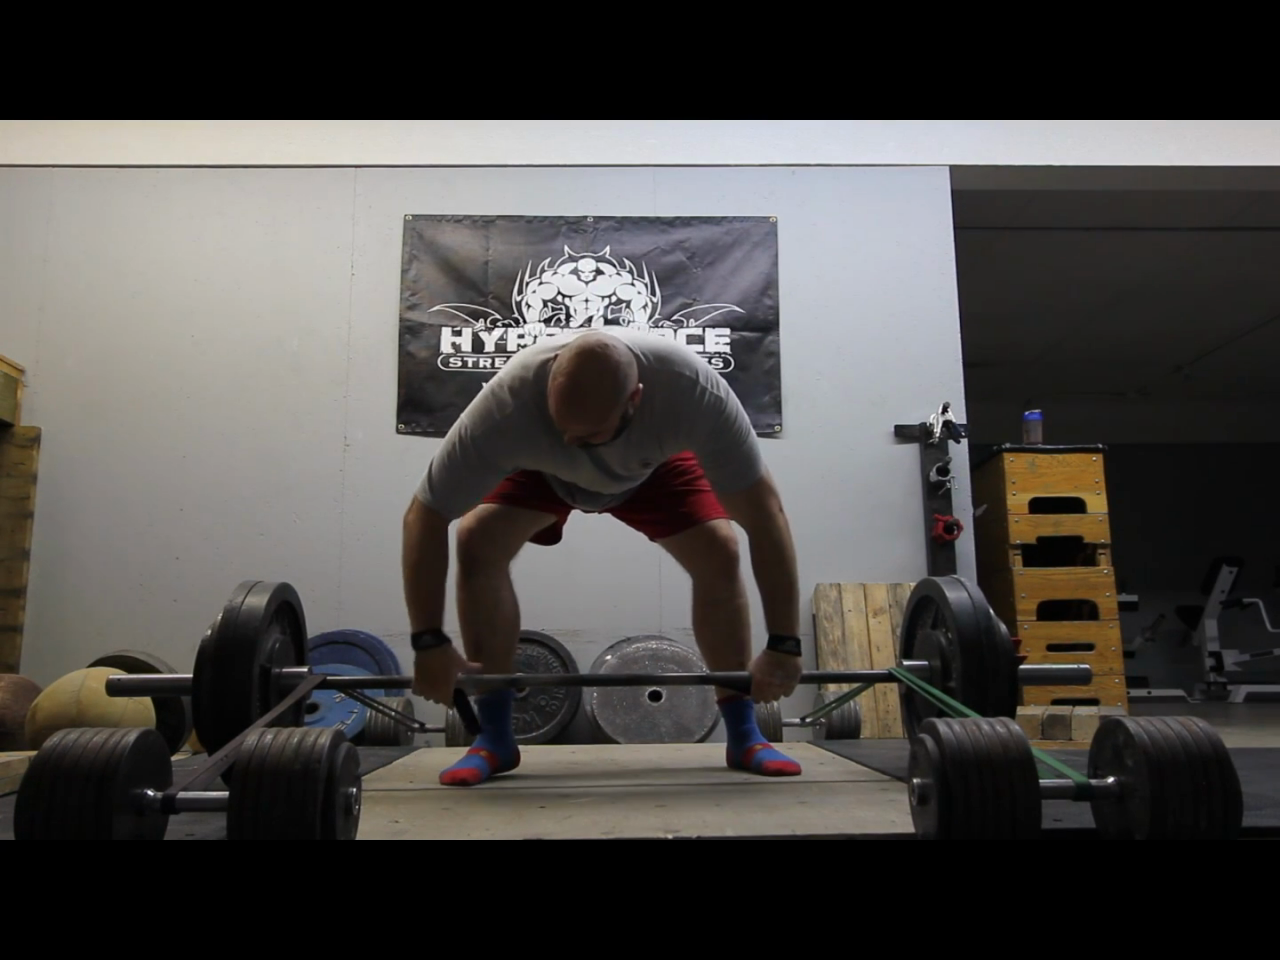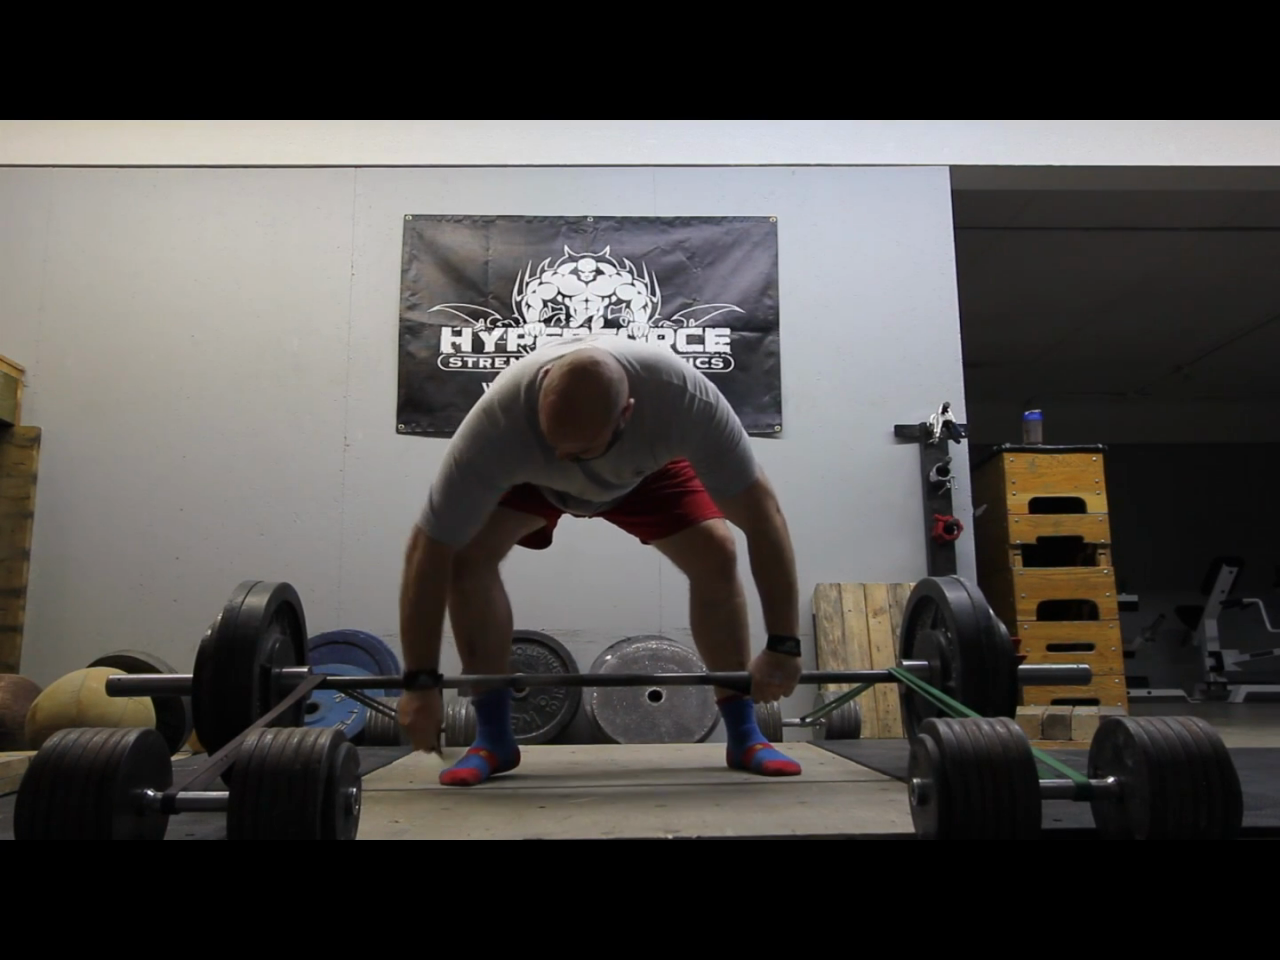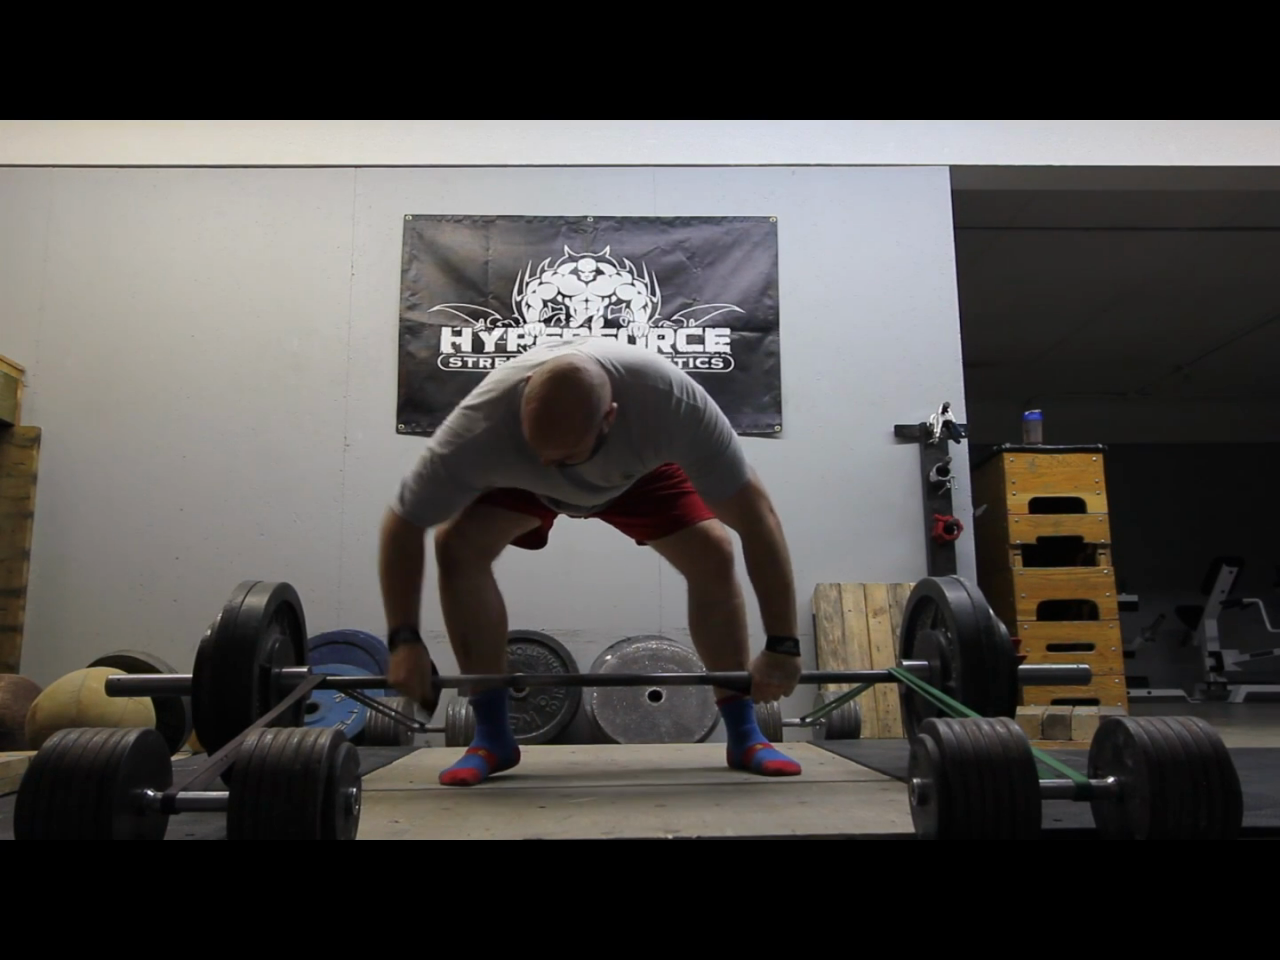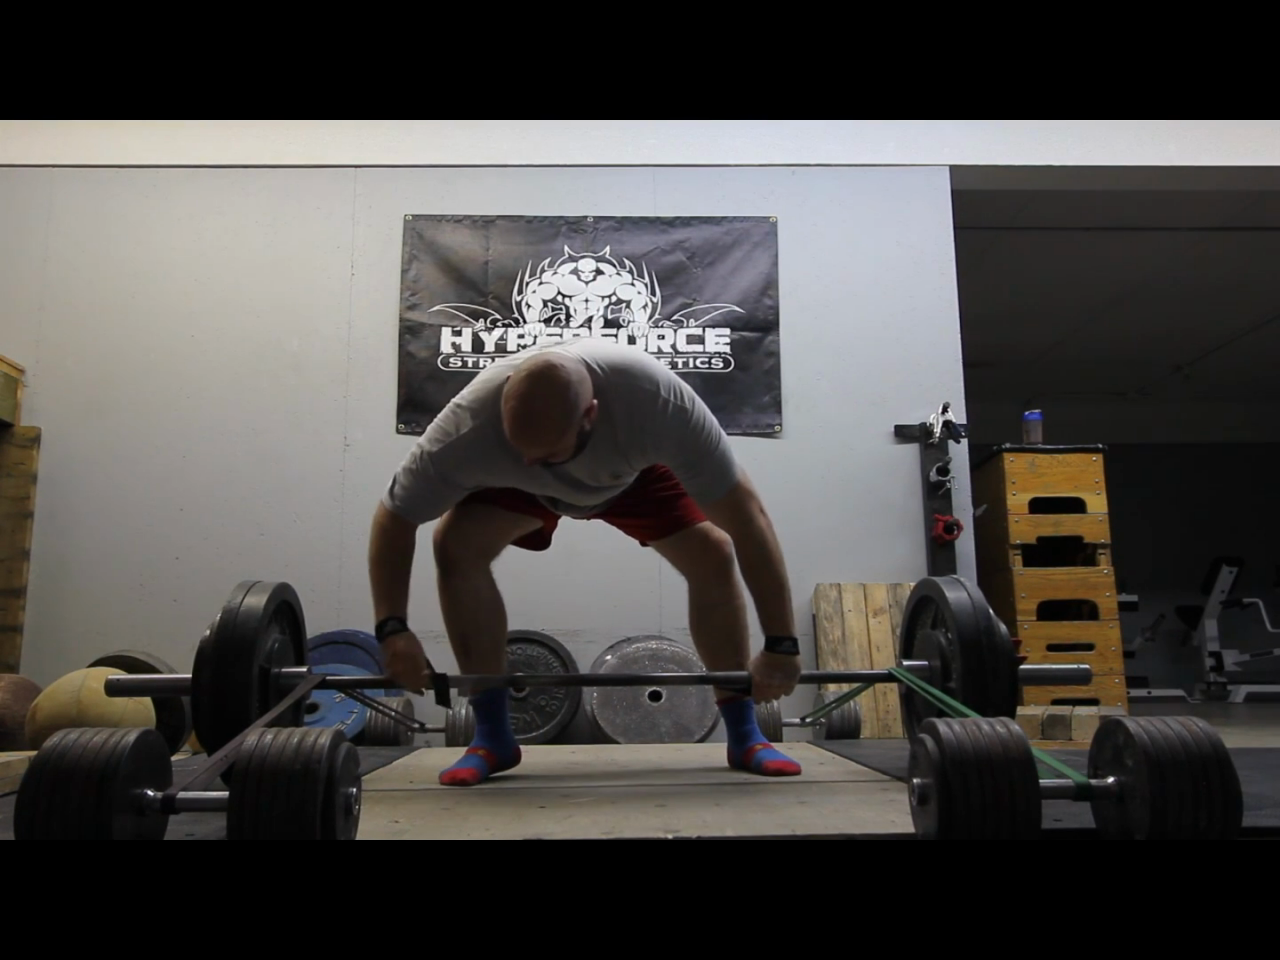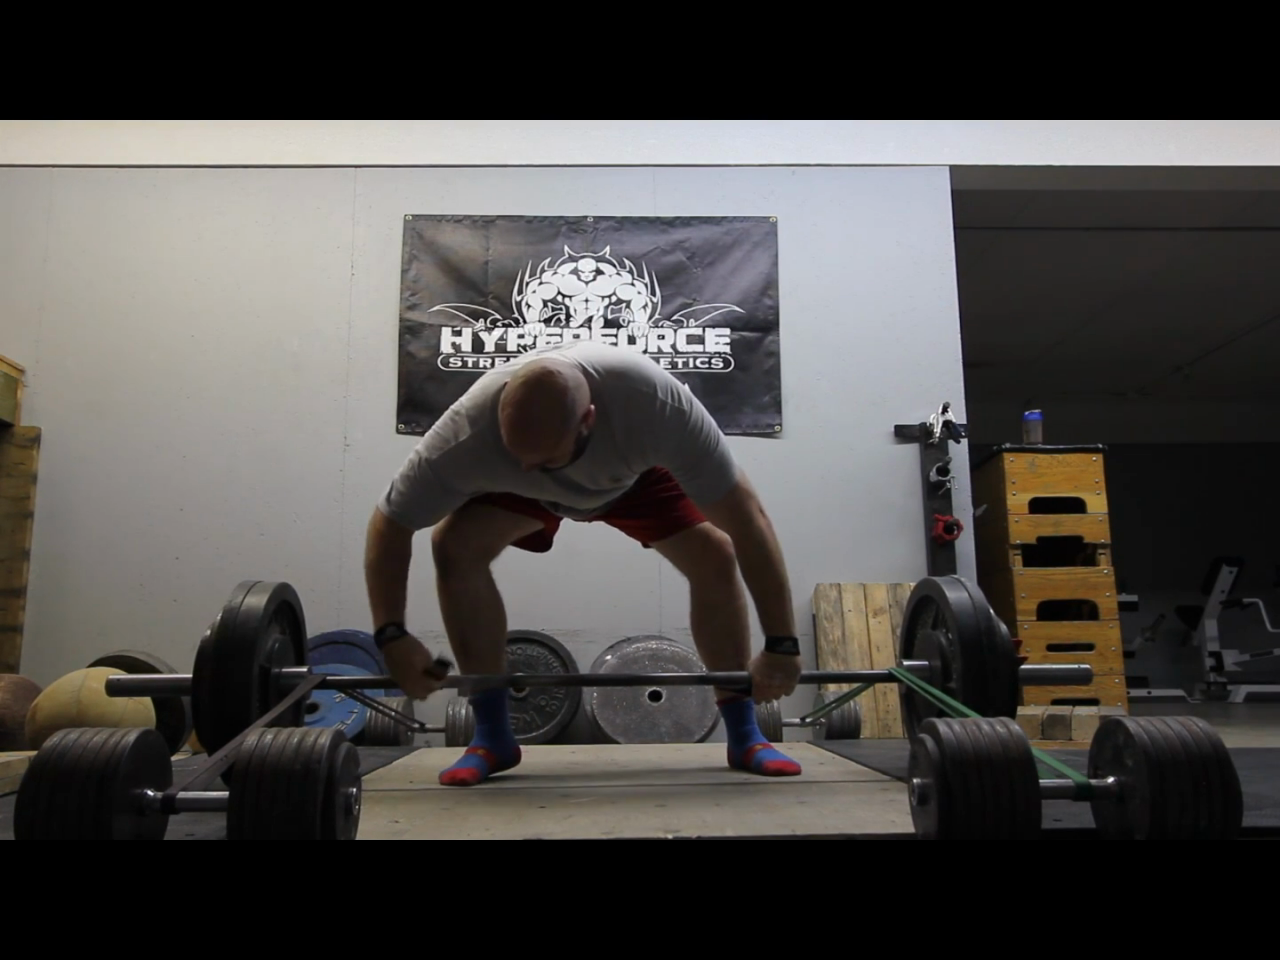
dt=0.2s
person 1, frame 1
left shoulder: (694, 392)
right shoulder: (507, 406)
left elbow: (764, 512)
right elbow: (425, 517)
left wrist: (784, 645)
right wrist: (429, 642)
left hip: (653, 463)
right hip: (535, 467)
left knee: (719, 554)
right knee: (478, 545)
left ankle: (743, 734)
right ankle: (494, 737)
person 1, frame 2
left shoulder: (684, 399)
right shoulder: (499, 423)
left elbow: (761, 514)
right elbow: (432, 547)
left wrist: (783, 645)
right wrist: (420, 682)
left hip: (647, 467)
right hip: (525, 475)
left knee: (716, 555)
right knee: (469, 550)
left ankle: (743, 734)
right ankle: (494, 737)
person 1, frame 3
left shoulder: (672, 403)
right shoulder: (481, 425)
left elbow: (755, 514)
right elbow: (403, 523)
left wrist: (782, 646)
right wrist: (403, 639)
left hip: (640, 469)
left knee: (713, 555)
right knee: (457, 546)
left ankle: (743, 734)
right ankle: (492, 736)
person 1, frame 4
left shoulder: (659, 403)
right shoulder: (469, 426)
left elbow: (746, 516)
right elbow: (395, 517)
left wrist: (780, 646)
right wrist: (391, 627)
left hip: (638, 468)
left knee: (714, 556)
right knee: (456, 546)
left ankle: (743, 734)
right ankle: (493, 736)
person 1, frame 5
left shoulder: (658, 406)
right shoulder: (468, 433)
left elbow: (745, 516)
right elbow: (387, 526)
left wrist: (781, 645)
right wrist: (392, 636)
left hip: (640, 471)
left knee: (716, 555)
right knee: (454, 545)
left ankle: (743, 734)
right ankle: (492, 736)
